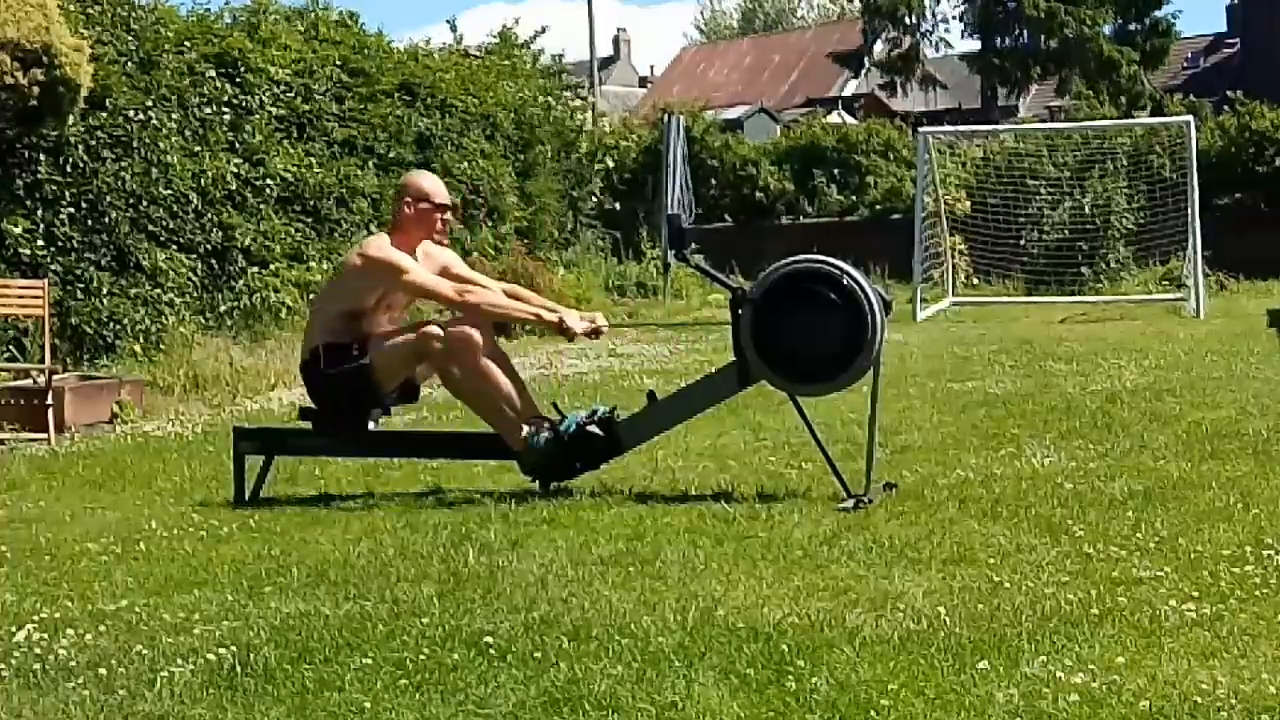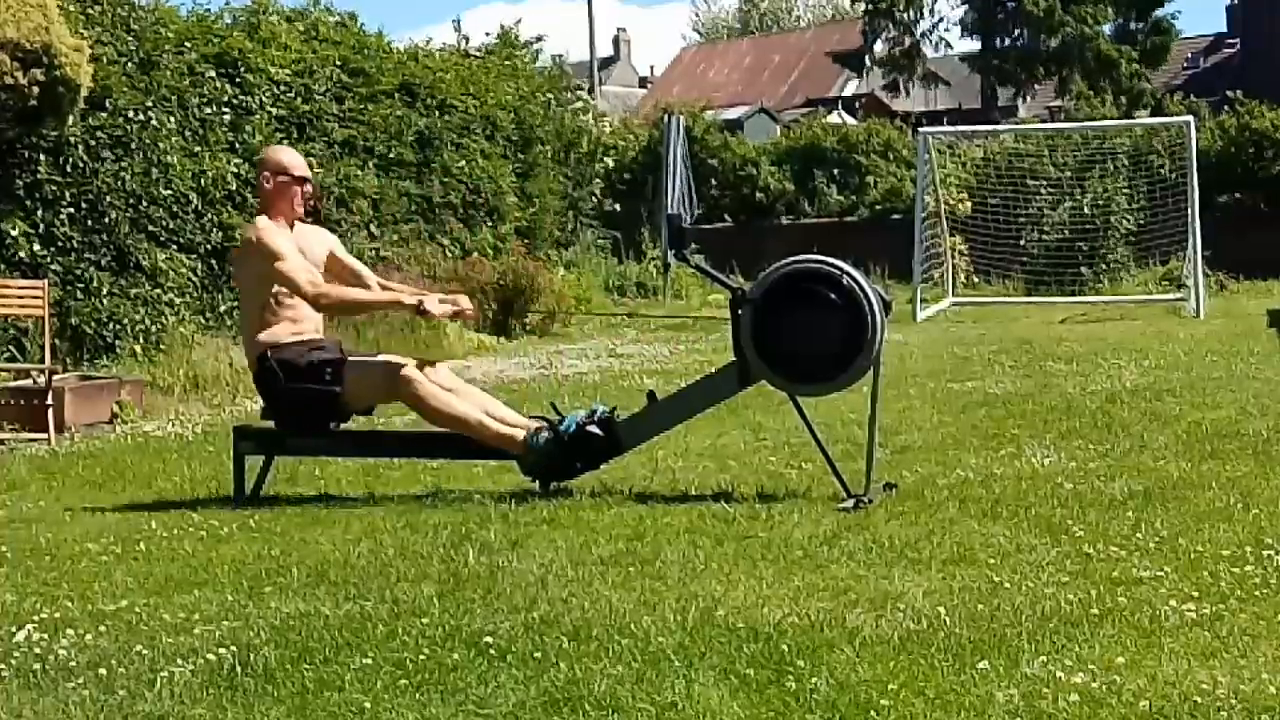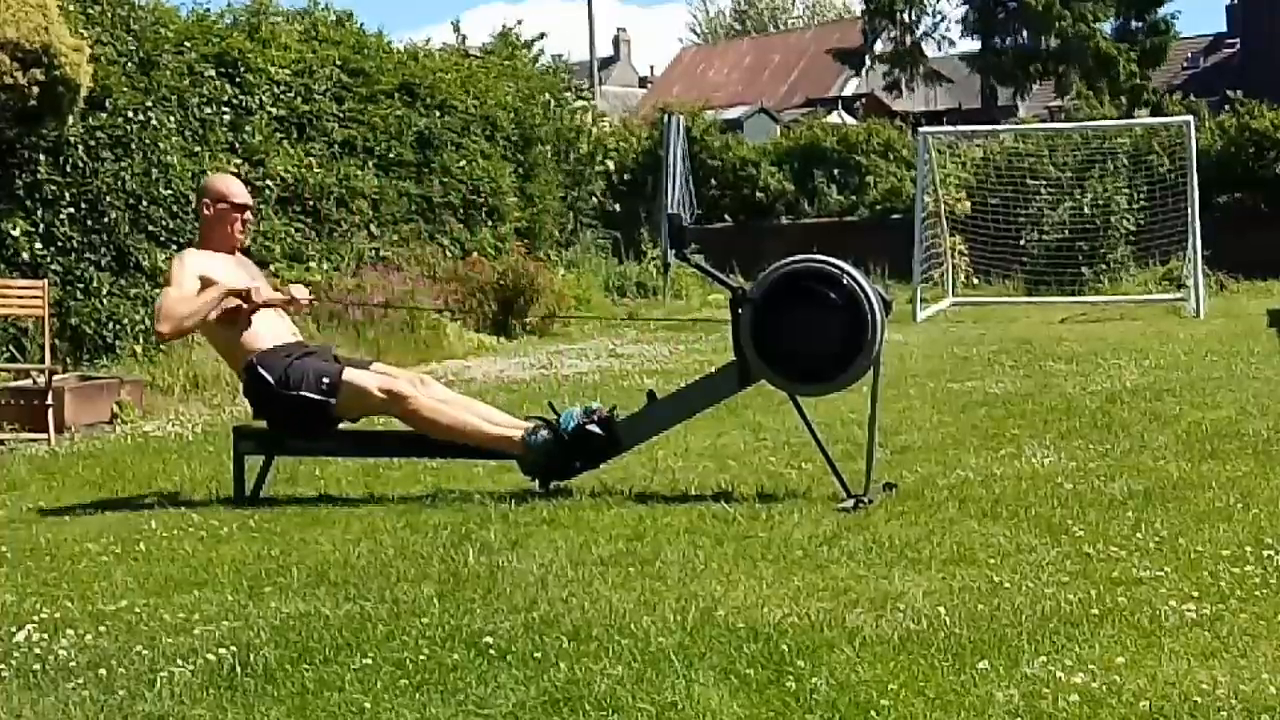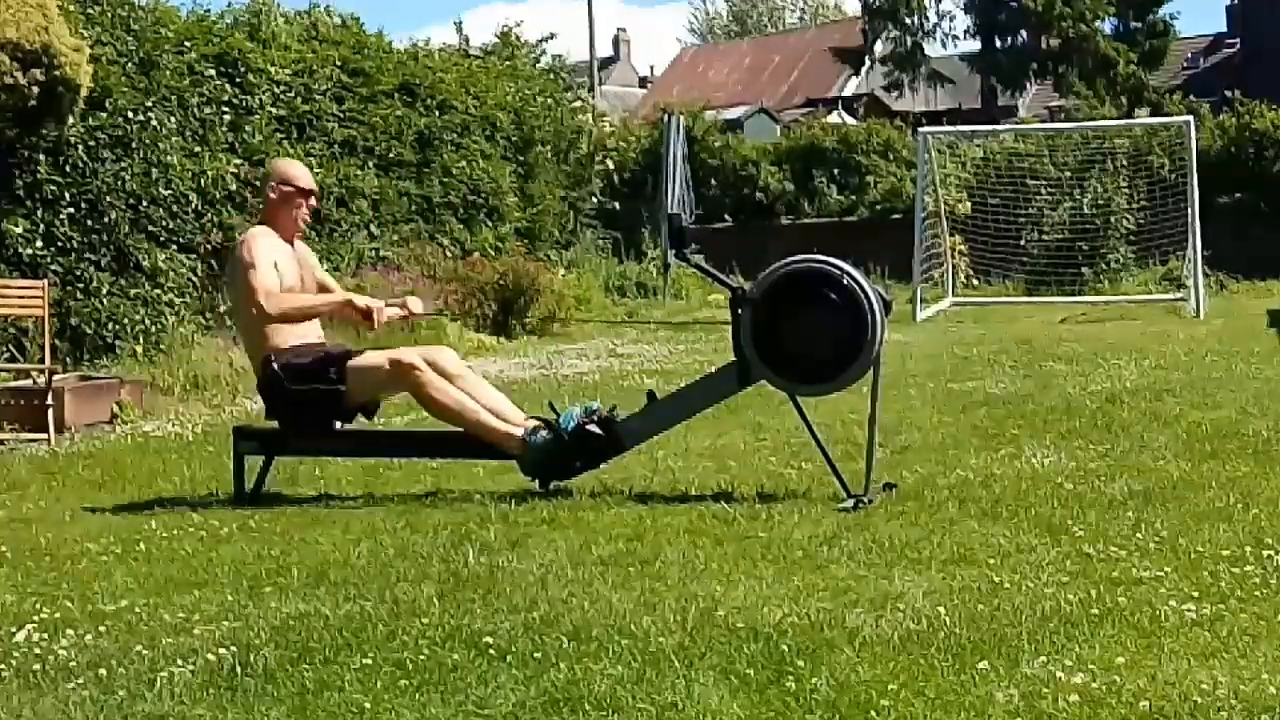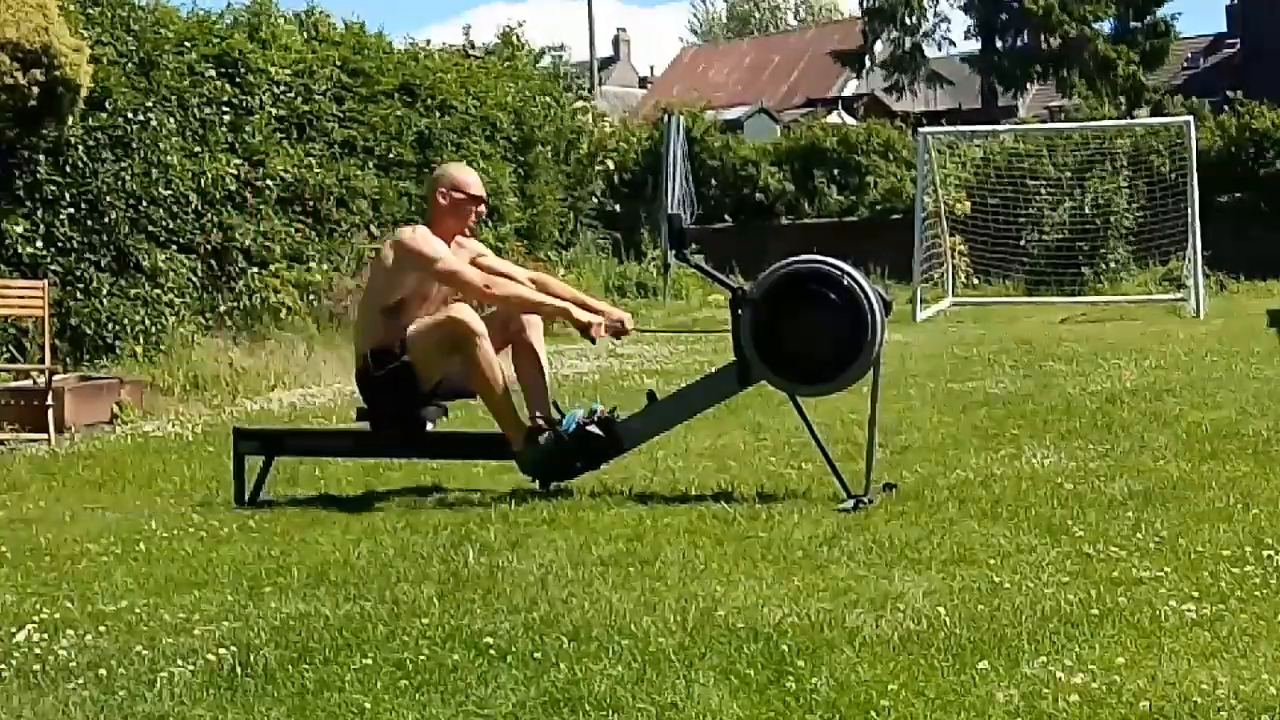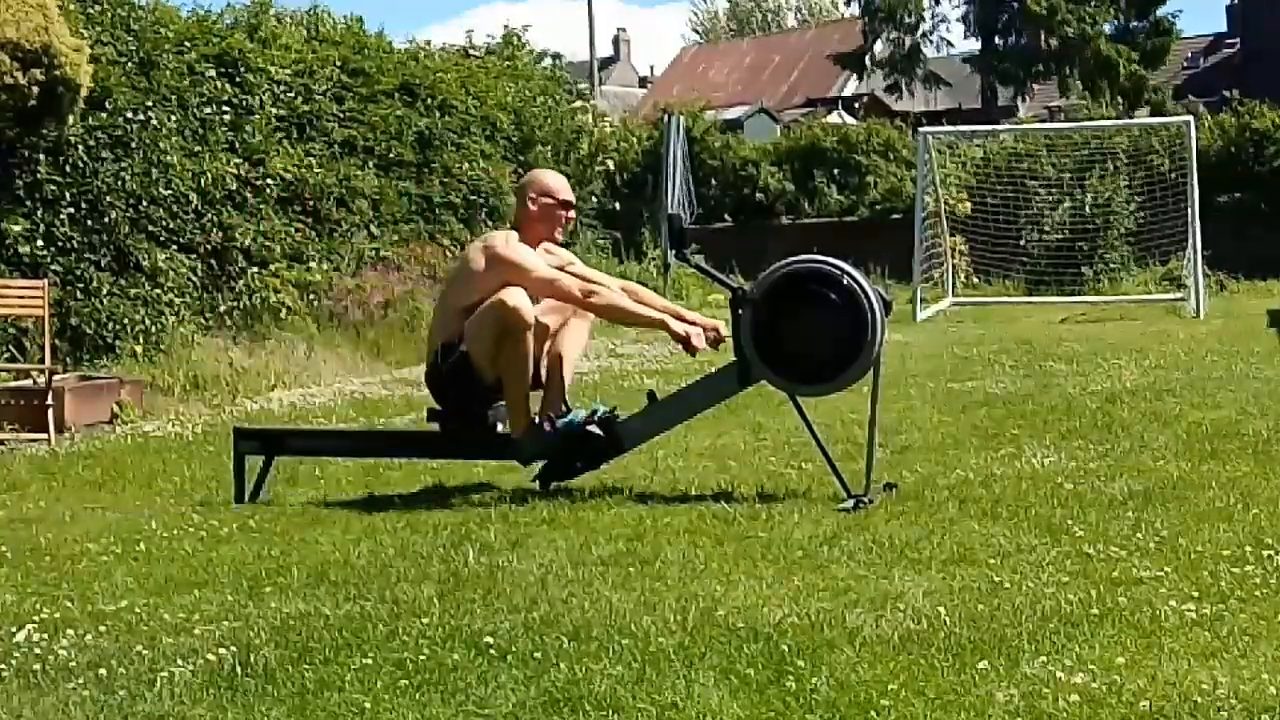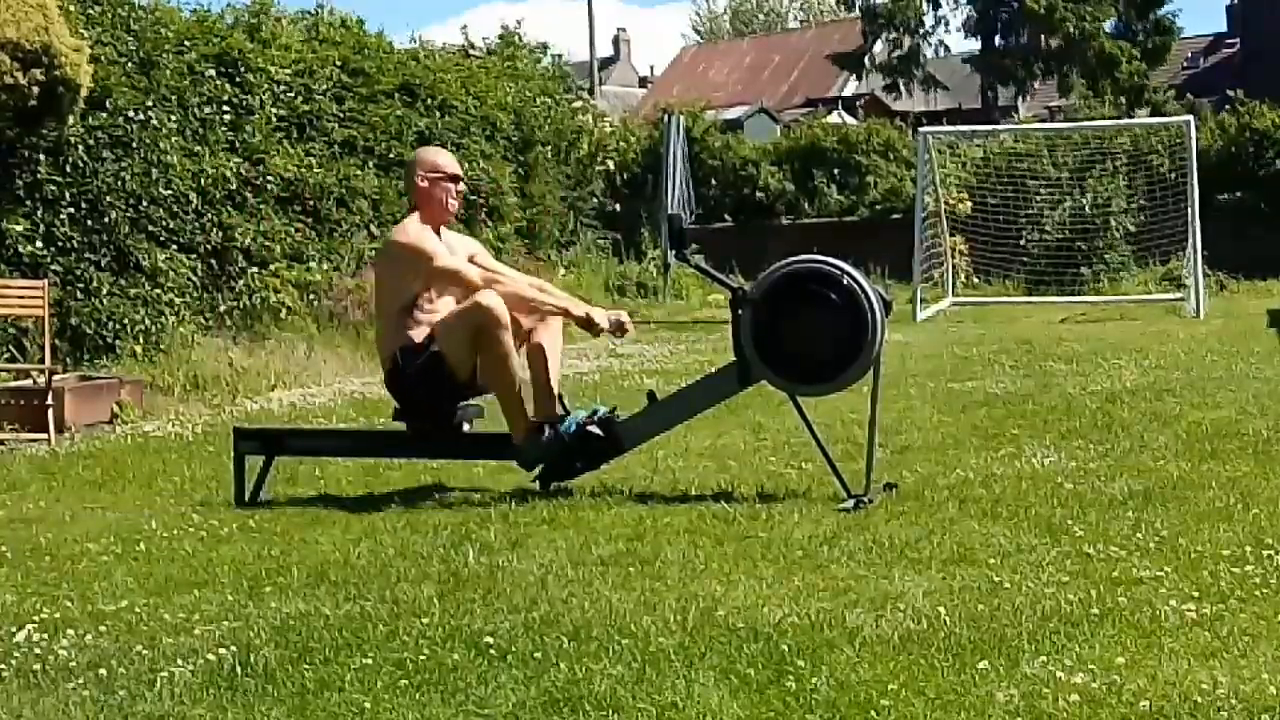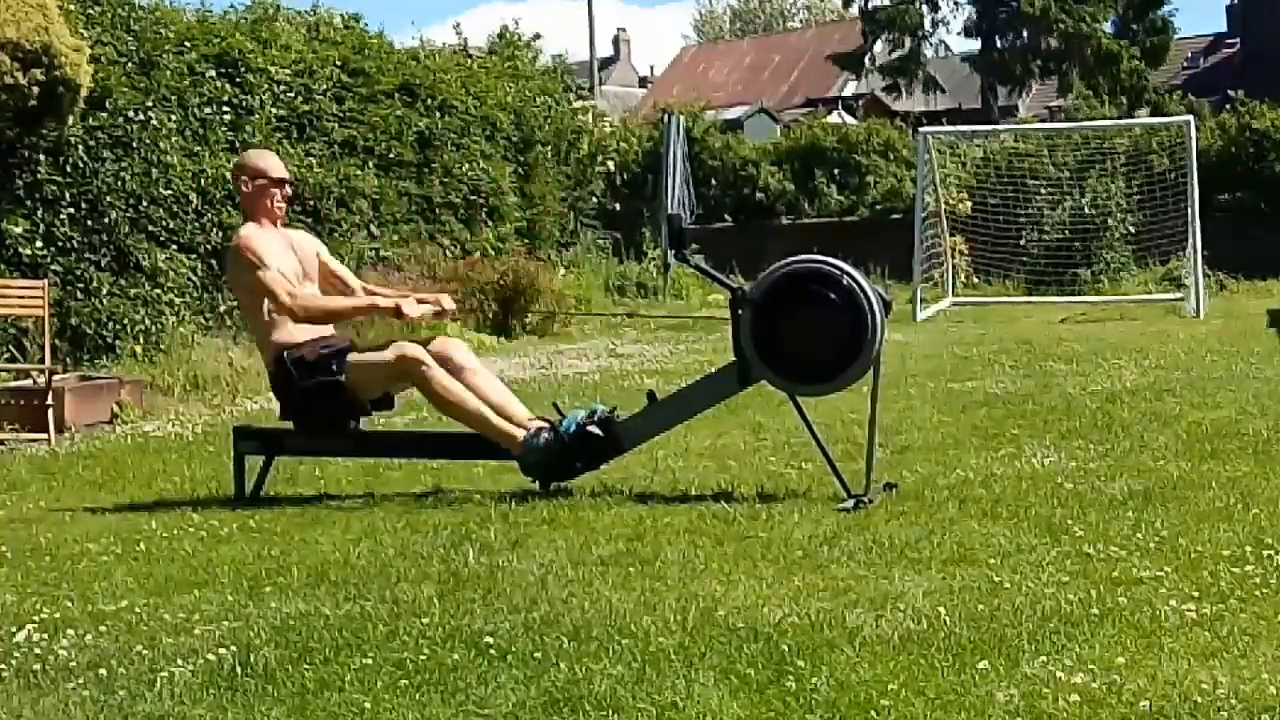
dt=0.4s
person 1, frame 1
left shoulder: (432, 254)
right shoulder: (378, 255)
left elbow: (500, 289)
right elbow: (461, 297)
left wrist: (568, 313)
right wrist: (547, 318)
left hip: (373, 369)
right hip: (330, 374)
left knee: (472, 334)
right knee: (434, 337)
left ankle: (540, 427)
right ankle: (527, 443)
person 1, frame 2
left shoulder: (315, 236)
right shoulder: (261, 236)
left elbow: (374, 285)
right elbow: (320, 297)
left wrist: (431, 297)
right wrist: (409, 302)
left hip: (322, 359)
right hip: (284, 374)
left knee: (432, 372)
right knee: (405, 378)
left ankle: (539, 431)
right ankle: (527, 445)
person 1, frame 3
left shoulder: (239, 261)
right shoulder: (190, 263)
right elbow: (165, 326)
left wrist: (283, 298)
right wrist: (231, 293)
left hip: (309, 359)
right hip: (276, 374)
left knee: (421, 383)
right knee: (395, 394)
left ankle: (535, 431)
right ankle: (526, 445)
person 1, frame 4
left shoulder: (300, 251)
right shoulder: (257, 242)
left elbow: (342, 305)
right elbow: (269, 308)
left wrist: (393, 306)
right wrist: (352, 300)
left hip: (320, 365)
right hip: (290, 378)
left knee: (440, 358)
right knee: (406, 364)
left ankle: (536, 430)
right ankle: (523, 444)
person 1, frame 5
left shoulder: (465, 249)
right shoulder: (413, 242)
left elbow: (531, 280)
right elbow: (486, 288)
left wrist: (599, 307)
right wrist: (569, 310)
left hip: (428, 365)
right hip: (383, 376)
left knee: (524, 313)
right knee: (461, 318)
left ankle: (543, 425)
right ankle: (525, 444)
person 1, frame 6
left shoulder: (549, 255)
right shoulder: (502, 250)
left elbow: (620, 289)
right elbow: (587, 295)
left wrist: (692, 318)
right wrist: (665, 323)
left hip: (492, 370)
right hip: (454, 374)
left knee: (576, 306)
right knee: (512, 301)
left ankle: (552, 418)
right ankle: (523, 433)
person 1, frame 7
left shoulder: (460, 244)
right shoulder: (407, 240)
left elbow: (526, 282)
right elbow: (489, 284)
left wrist: (590, 311)
right wrist: (573, 309)
left hip: (450, 368)
right hip: (413, 376)
left knee: (543, 311)
right knee: (489, 304)
left ankle: (548, 421)
right ankle: (526, 439)
person 1, frame 8
left shoulder: (301, 240)
right shoulder: (249, 243)
left elbow: (359, 290)
right elbow: (298, 308)
left wrist: (417, 299)
right wrist: (384, 305)
left hip: (335, 358)
right hip: (301, 374)
left knee: (450, 352)
right knee: (411, 357)
left ankle: (541, 429)
right ankle: (523, 445)
